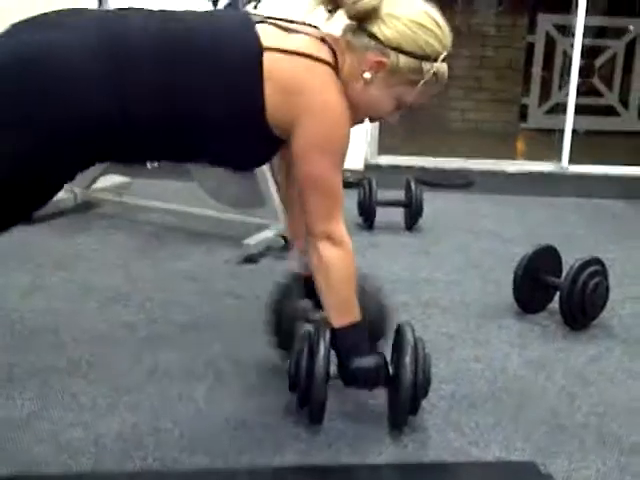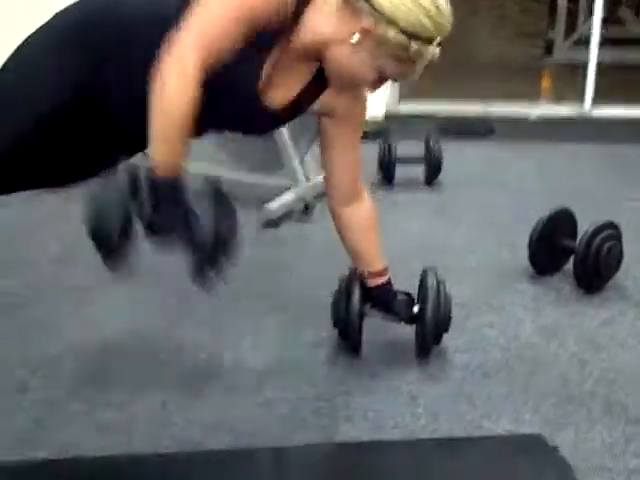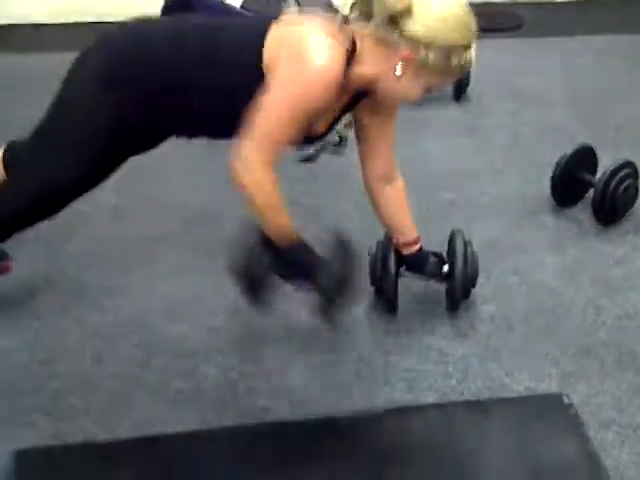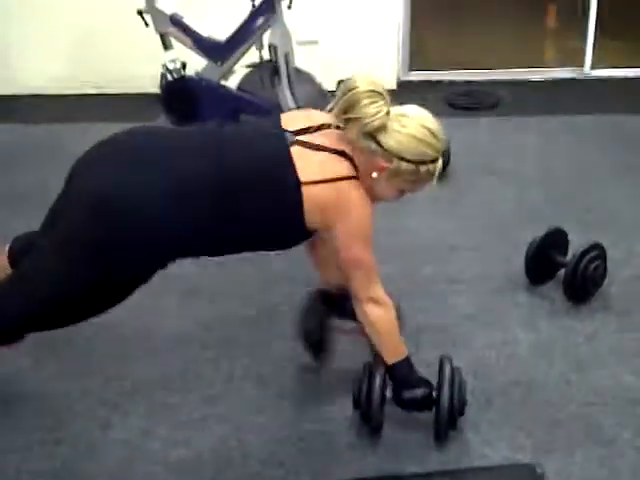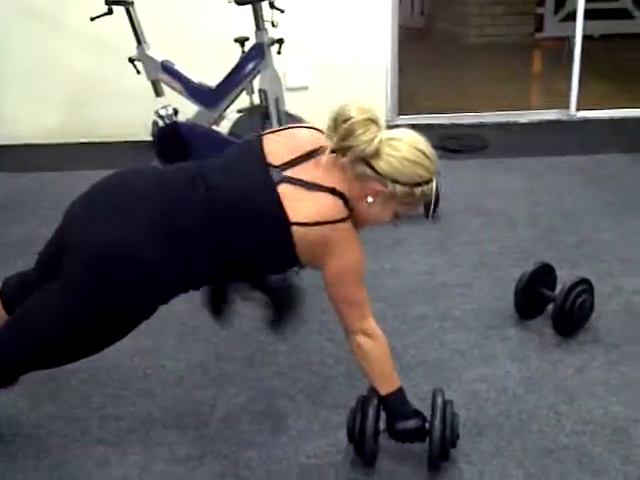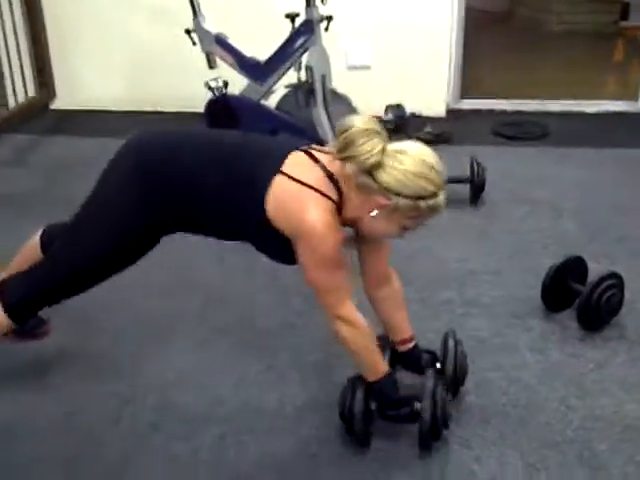
dt=0.7s
person 1, frame 1
left shoulder: (310, 53)
right shoulder: (318, 93)
left elbow: (294, 182)
right elbow: (327, 234)
left wrist: (315, 283)
right wrist: (351, 342)
right hip: (48, 88)
person 1, frame 2
left shoulder: (340, 96)
left elbow: (349, 198)
right elbow: (182, 66)
left wrist: (380, 287)
right wrist: (166, 191)
left hip: (142, 117)
person 1, frame 3
left shoulder: (373, 85)
right shoulder: (319, 66)
left elbow: (382, 178)
right elbow: (252, 165)
left wrist: (413, 253)
right wrist: (293, 249)
left hip: (163, 95)
right hip: (126, 75)
right knee: (39, 180)
person 1, frame 4
left shoulder: (322, 124)
right shoulder: (348, 198)
right elbow: (370, 297)
left wrist: (335, 293)
right wrist: (403, 376)
right hip: (129, 222)
left knee: (44, 251)
person 1, frame 5
left shoulder: (305, 136)
right shoulder: (334, 231)
right elbow: (361, 329)
right wrist: (397, 406)
left hip: (114, 198)
right hip: (122, 267)
person 1, frame 6
left shoulder: (363, 183)
right shoulder: (314, 216)
left elbow: (381, 282)
right elbow: (342, 315)
left wrist: (408, 350)
right wrist: (387, 388)
left hip: (179, 171)
right hip: (148, 176)
left knee: (76, 243)
right knee: (59, 273)
